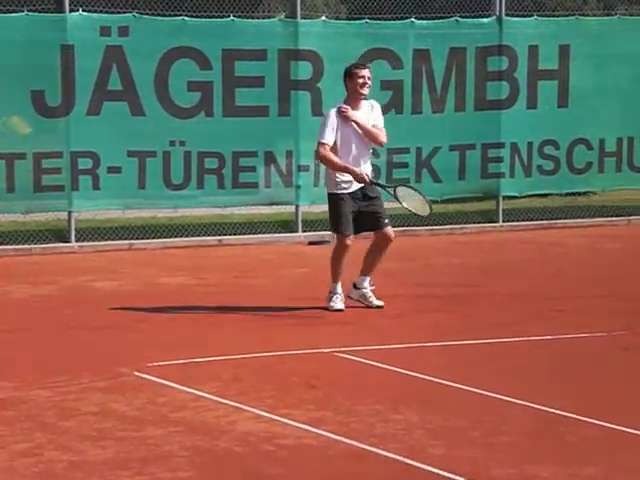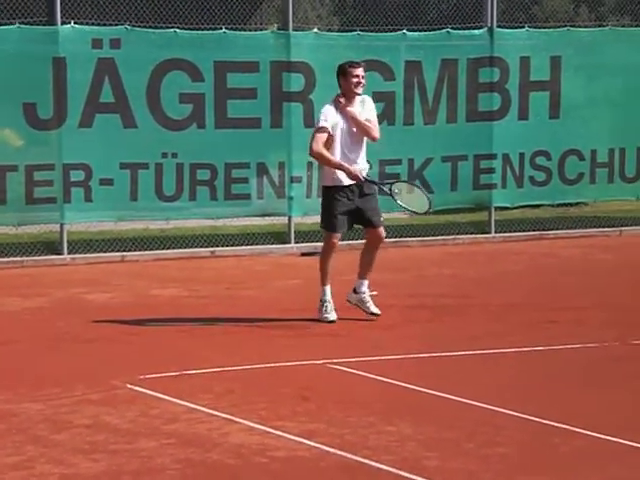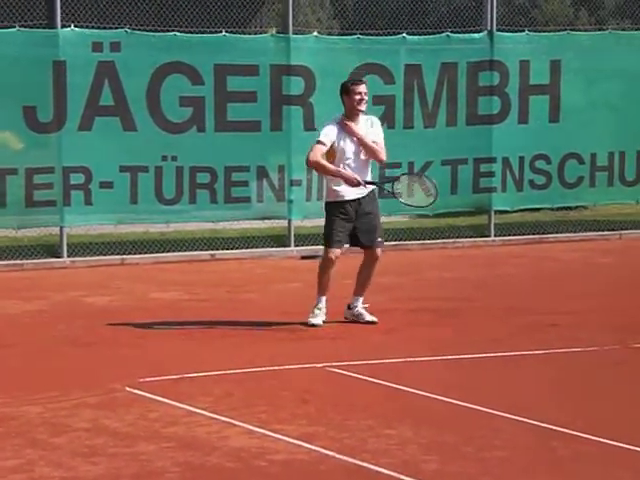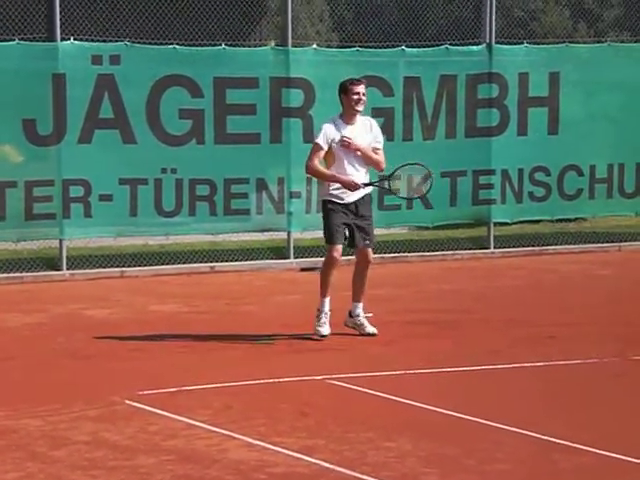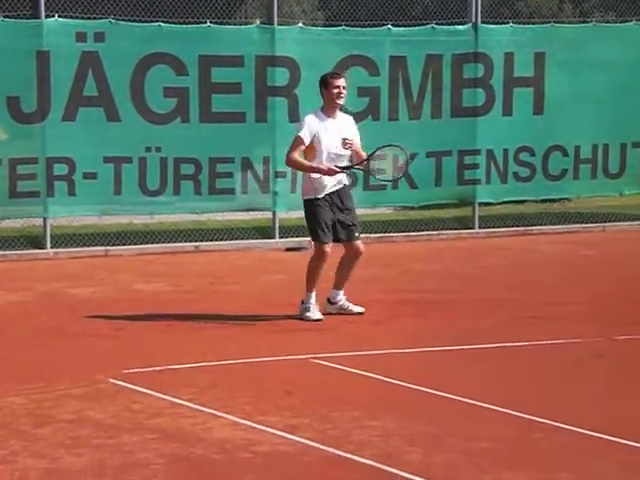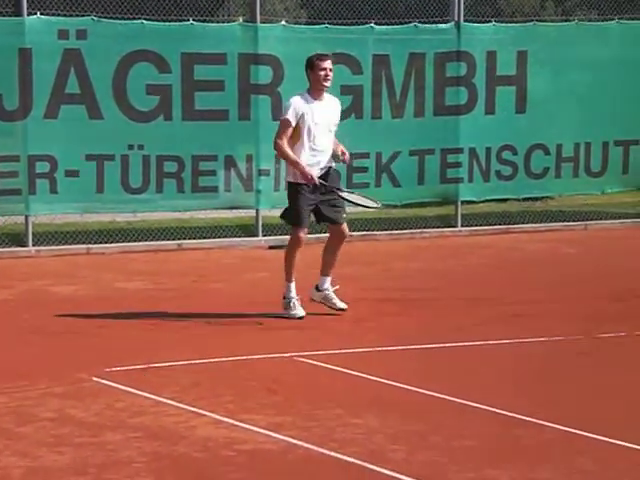
dt=0.2s
person 1, frame 1
left shoulder: (373, 107)
right shoulder: (335, 115)
left elbow: (381, 140)
right elbow: (322, 153)
left wrist: (356, 120)
right wrist: (351, 170)
left hip: (365, 184)
right hip: (341, 188)
left knee: (386, 235)
right knee: (344, 242)
left ankle: (360, 286)
right ankle: (335, 291)
person 1, frame 2
left shoulder: (366, 103)
right shoulder: (329, 111)
left elbow: (374, 135)
right elbow: (315, 149)
left wrist: (349, 112)
right wrist: (344, 168)
left hip: (362, 181)
right hip: (336, 185)
left knee: (377, 235)
right knee: (332, 241)
left ankle: (360, 291)
right ankle: (326, 298)
person 1, frame 3
left shoulder: (372, 123)
right shoulder: (332, 128)
left elbow: (381, 156)
right elbow: (312, 159)
left wrist: (357, 133)
right wrist: (342, 174)
left hip: (366, 198)
right hip: (339, 200)
left knee: (373, 255)
right knee: (332, 255)
left ankle: (355, 307)
right ankle: (320, 306)
person 1, frame 4
left shoulder: (370, 125)
right shoulder: (329, 128)
left elbow: (381, 165)
right elbow: (311, 166)
left wrist: (361, 149)
right wrist: (341, 179)
left hip: (361, 200)
right hip: (334, 200)
left knee: (366, 257)
right knee: (334, 254)
left ankle: (355, 314)
right ankle: (323, 311)
person 1, frame 5
left shoulder: (348, 121)
right shoulder: (310, 122)
left elbow: (361, 159)
right elbow: (291, 158)
left wrist: (356, 151)
right wrist: (319, 169)
left hip: (341, 192)
right hip: (317, 195)
left knee: (356, 249)
right knee: (323, 250)
left ankle: (335, 299)
right ankle: (309, 302)
person 1, frame 6
left shoulder: (335, 104)
right shoulder: (297, 104)
right elbow: (279, 142)
left wrist: (340, 149)
right wrist: (300, 167)
left hip: (327, 176)
right hip: (301, 179)
left knee: (341, 231)
right knee: (299, 236)
left ankle: (323, 288)
right ankle: (291, 296)
